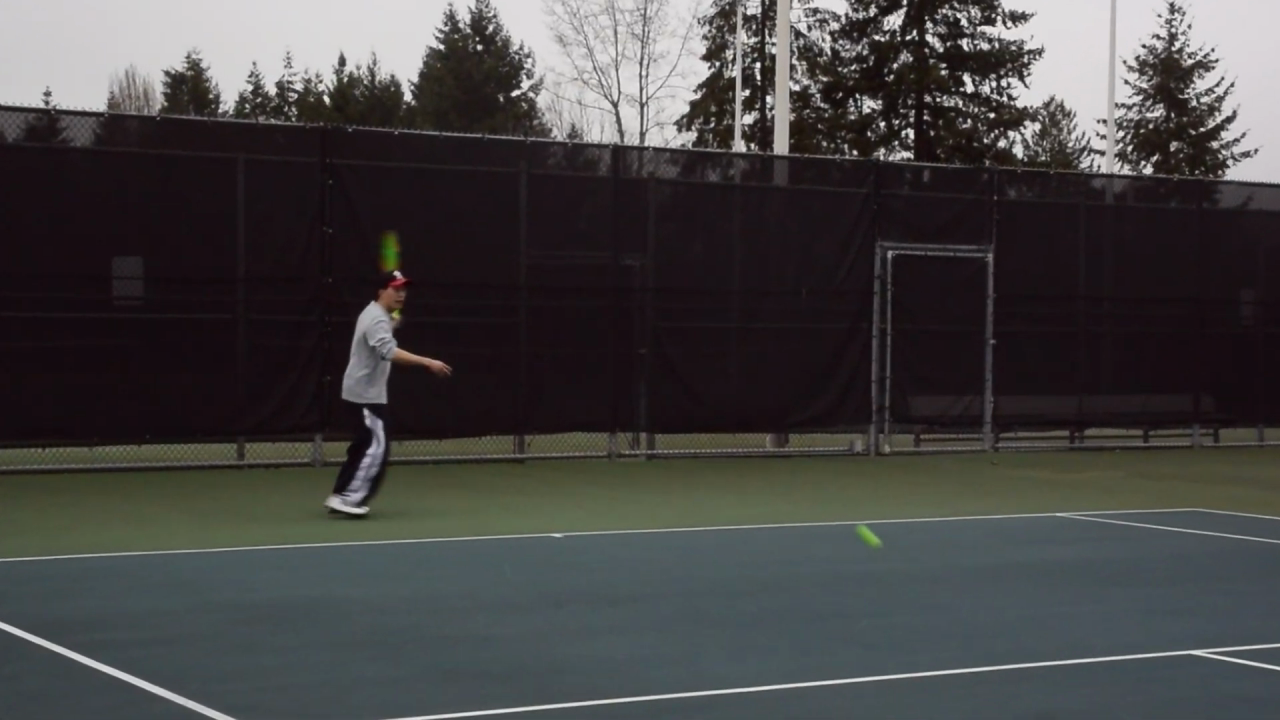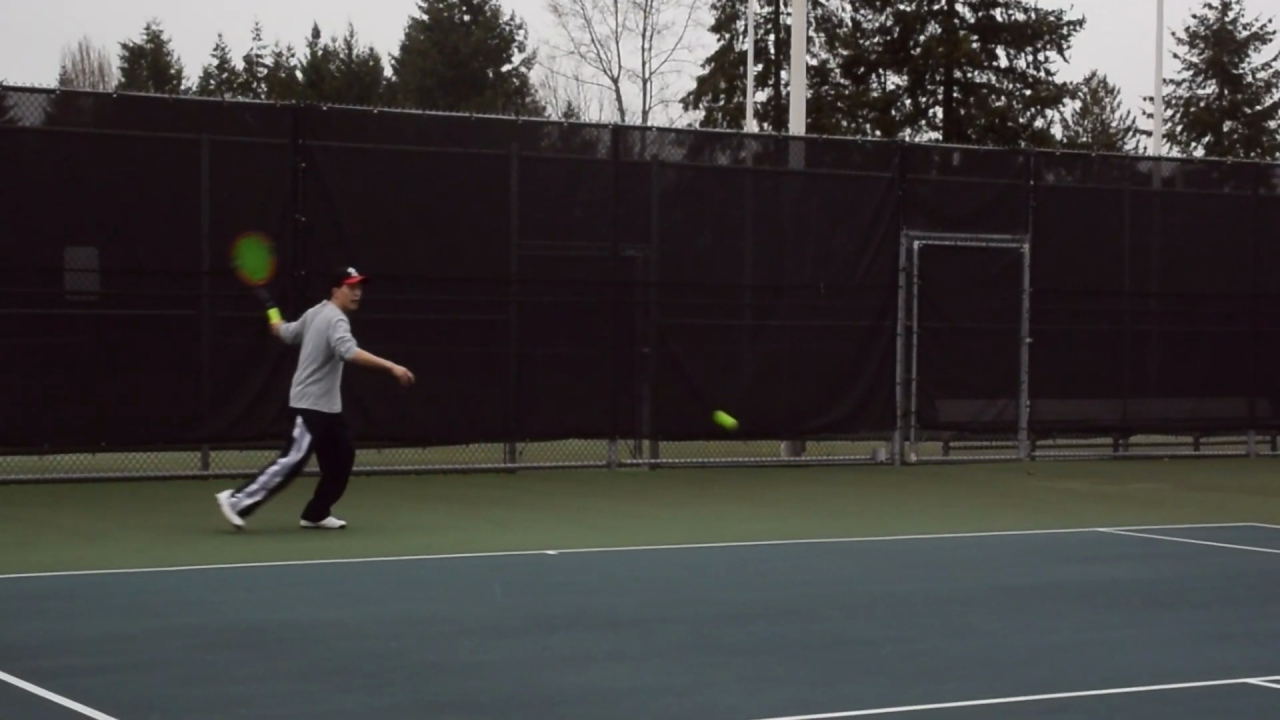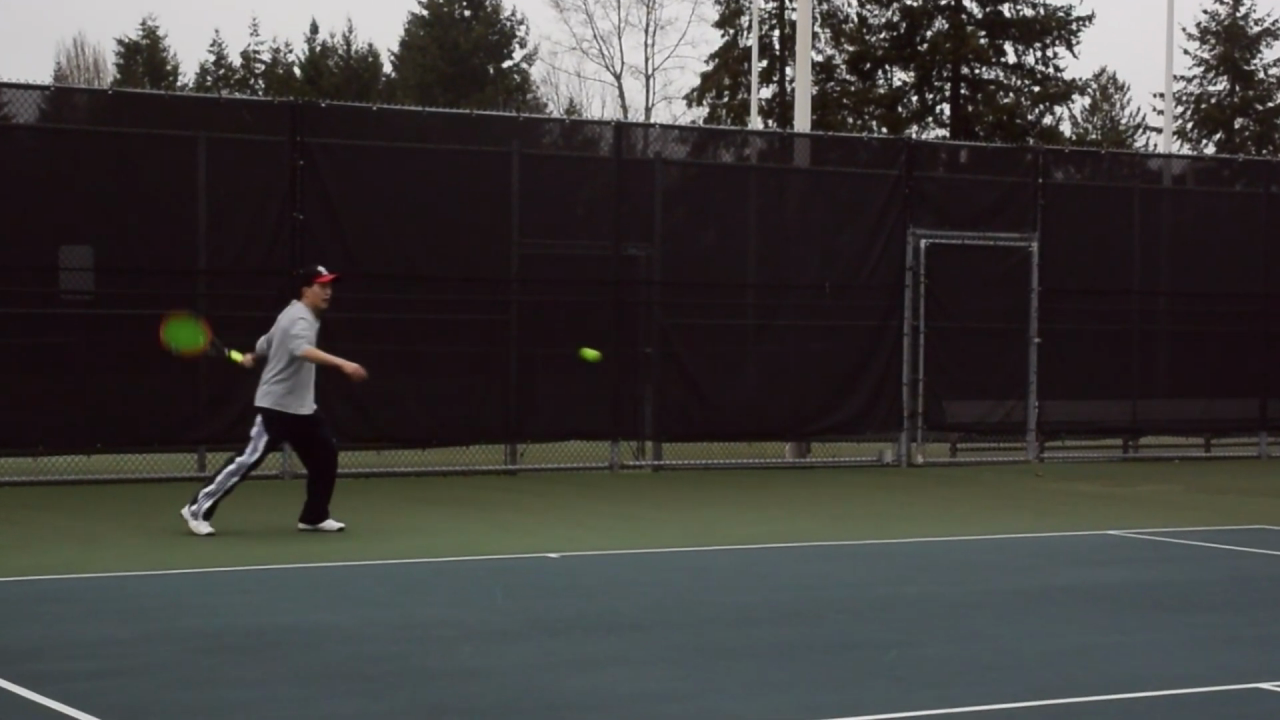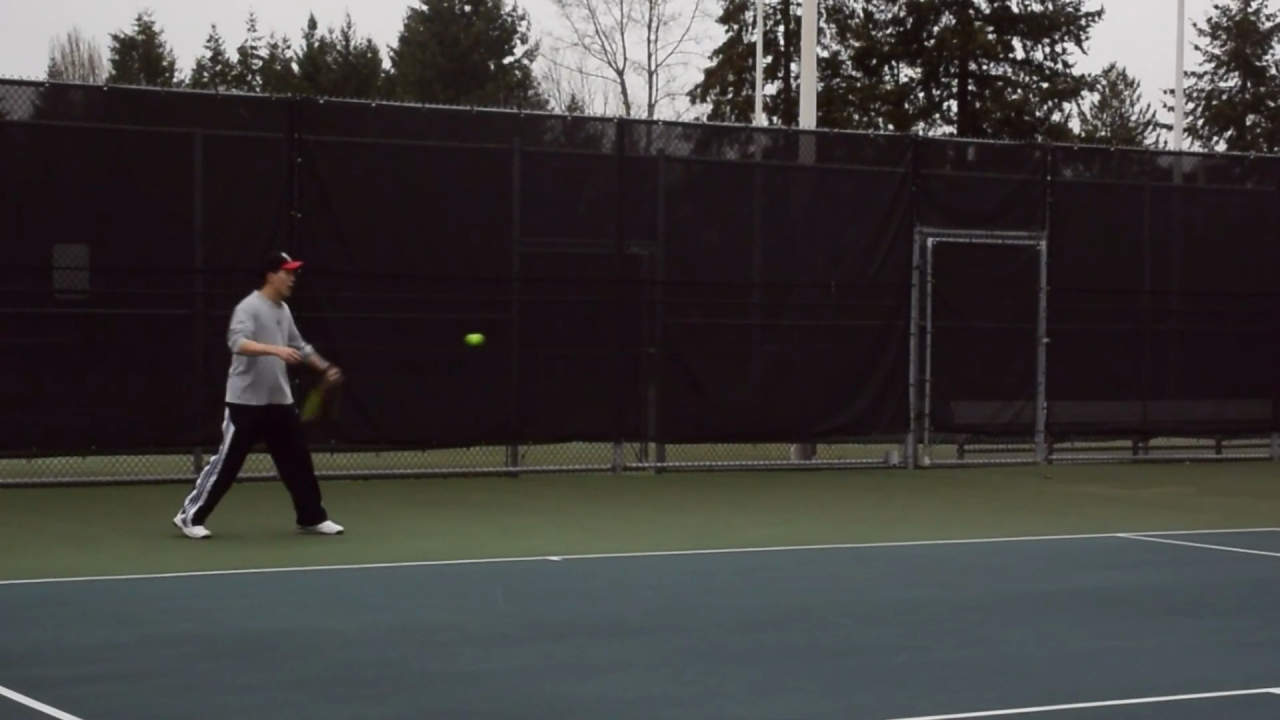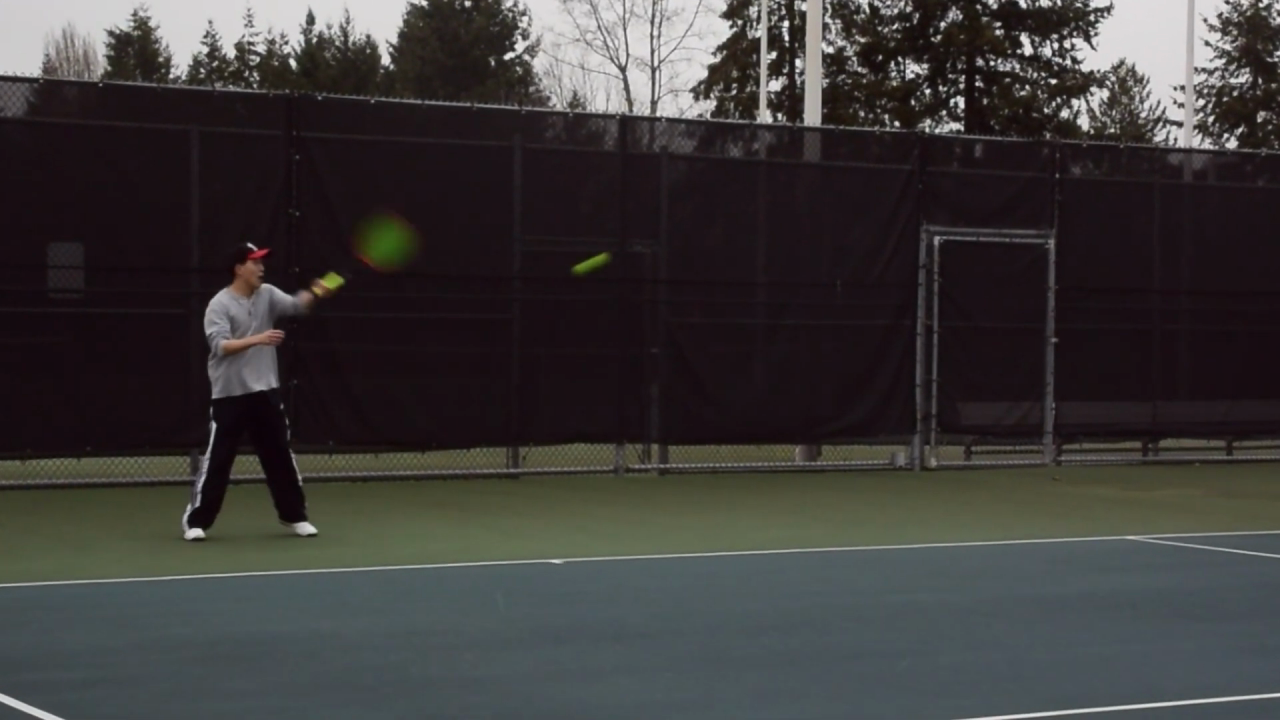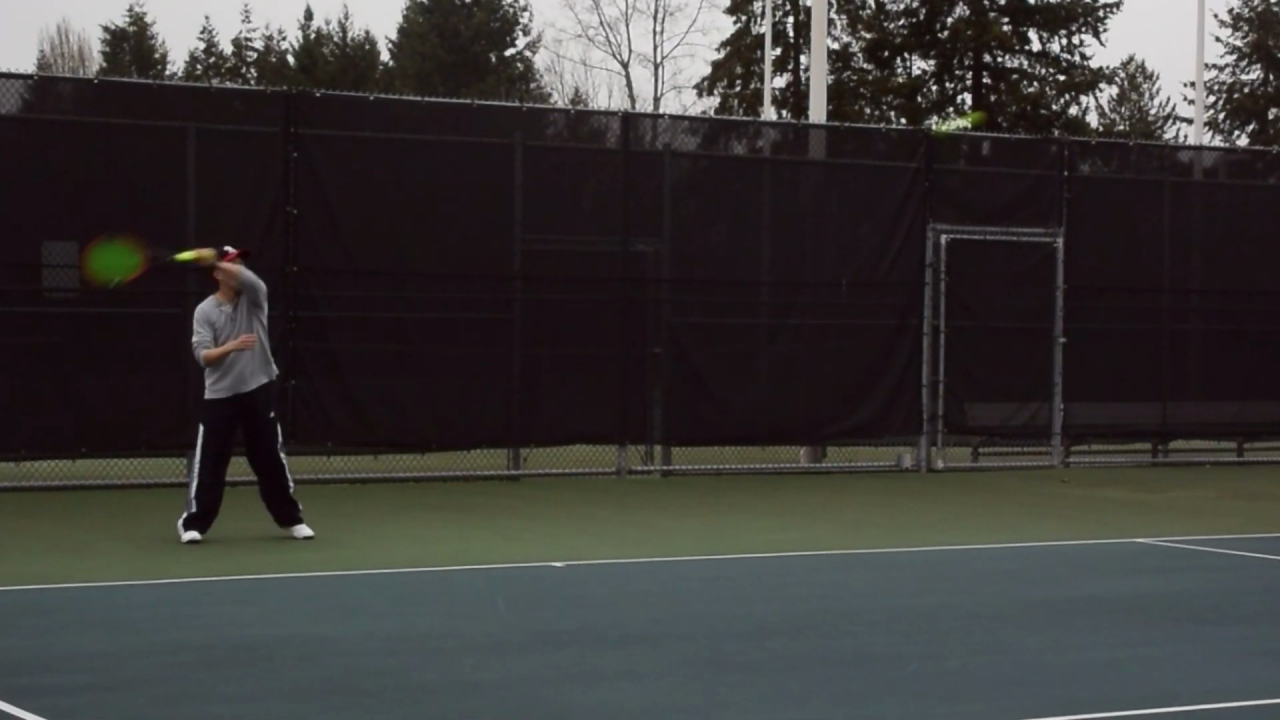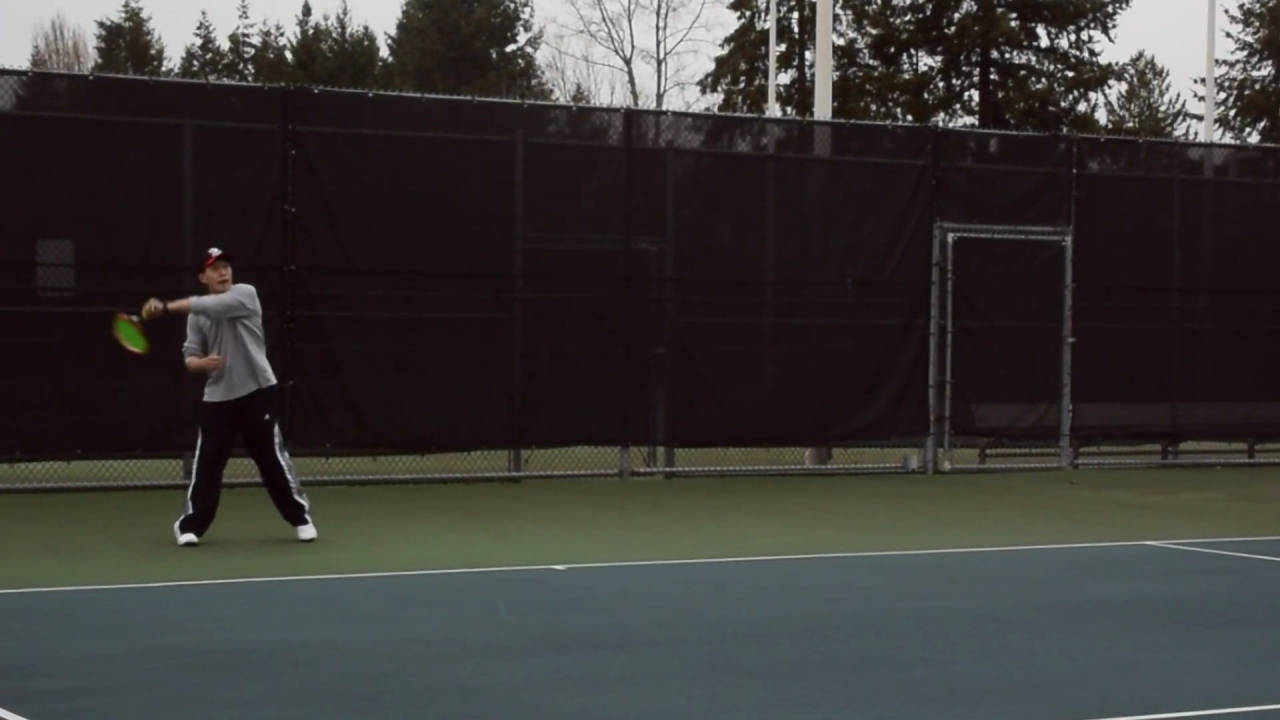
dt=0.3s
person 1, frame 1
left shoulder: (374, 314)
right shoulder: (377, 319)
right elbow: (389, 352)
left wrist: (389, 325)
right wrist: (428, 363)
left hip: (366, 394)
right hip: (365, 396)
left knee: (365, 447)
right knee: (377, 447)
person 1, frame 2
left shoulder: (317, 312)
right shoulder: (335, 319)
left elbow: (289, 334)
right elbow: (349, 352)
left wrist: (278, 326)
right wrist: (392, 367)
left hip: (327, 406)
right hip: (311, 405)
left knee: (342, 458)
right knee: (293, 460)
left ankle: (316, 514)
right ankle: (235, 501)
person 1, frame 3
left shoulder: (295, 315)
right shoulder: (300, 318)
left elbow: (267, 343)
right elbow: (301, 349)
left wrist: (252, 357)
right wrist: (342, 363)
left hip: (301, 408)
right hip: (276, 406)
left knee: (325, 456)
right knee: (248, 460)
left ankle: (314, 517)
right ankle: (198, 510)
person 1, frame 4
left shoulder: (282, 310)
right shoulder: (249, 307)
left elbow: (297, 344)
right elbow: (238, 342)
left wrist: (324, 366)
right wrist: (276, 350)
left hip: (279, 400)
right hip: (244, 400)
left knee: (297, 459)
right knee: (227, 461)
left ankle: (314, 517)
right ankle: (190, 518)
person 1, frame 5
left shoulder: (267, 294)
right shoulder: (219, 304)
left elbow: (295, 306)
right elbow: (220, 346)
left wrist: (313, 293)
right wrist: (256, 339)
left hip: (265, 389)
right hip: (229, 394)
left knee: (279, 453)
right knee: (217, 458)
left ankle: (294, 515)
right ankle: (195, 520)
person 1, frame 6
left shoulder: (256, 292)
right shoulder: (204, 311)
left elbow: (245, 277)
right elbow: (203, 355)
left wrist: (213, 261)
right wrist: (229, 348)
left hip: (258, 389)
right hip: (220, 395)
left knee: (270, 457)
right knee: (209, 460)
left ankle: (290, 518)
right ankle: (193, 523)
person 1, frame 7
left shoulder: (245, 294)
right shoulder: (196, 315)
left elbow: (207, 304)
right elbow: (190, 358)
left wrist: (165, 307)
right wrist: (203, 363)
left hip: (255, 392)
right hip: (217, 397)
left knee: (272, 457)
right knee: (207, 462)
left ankle: (300, 517)
right ankle: (190, 525)
